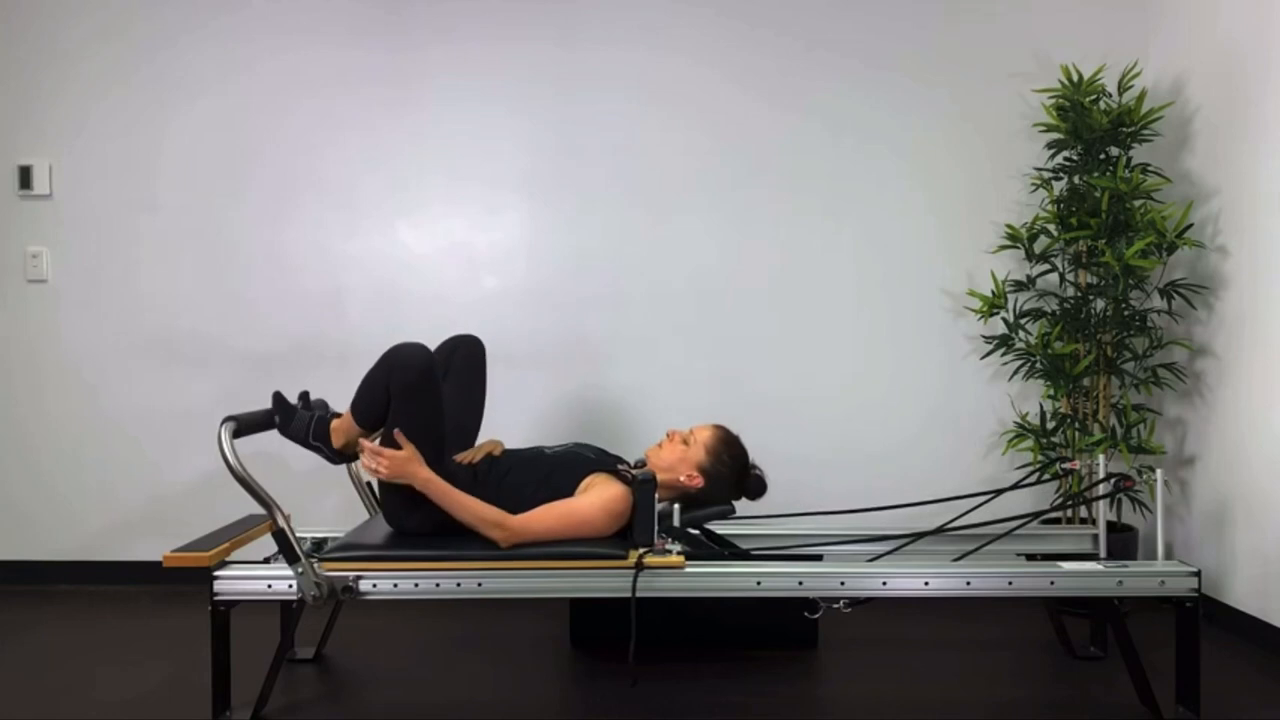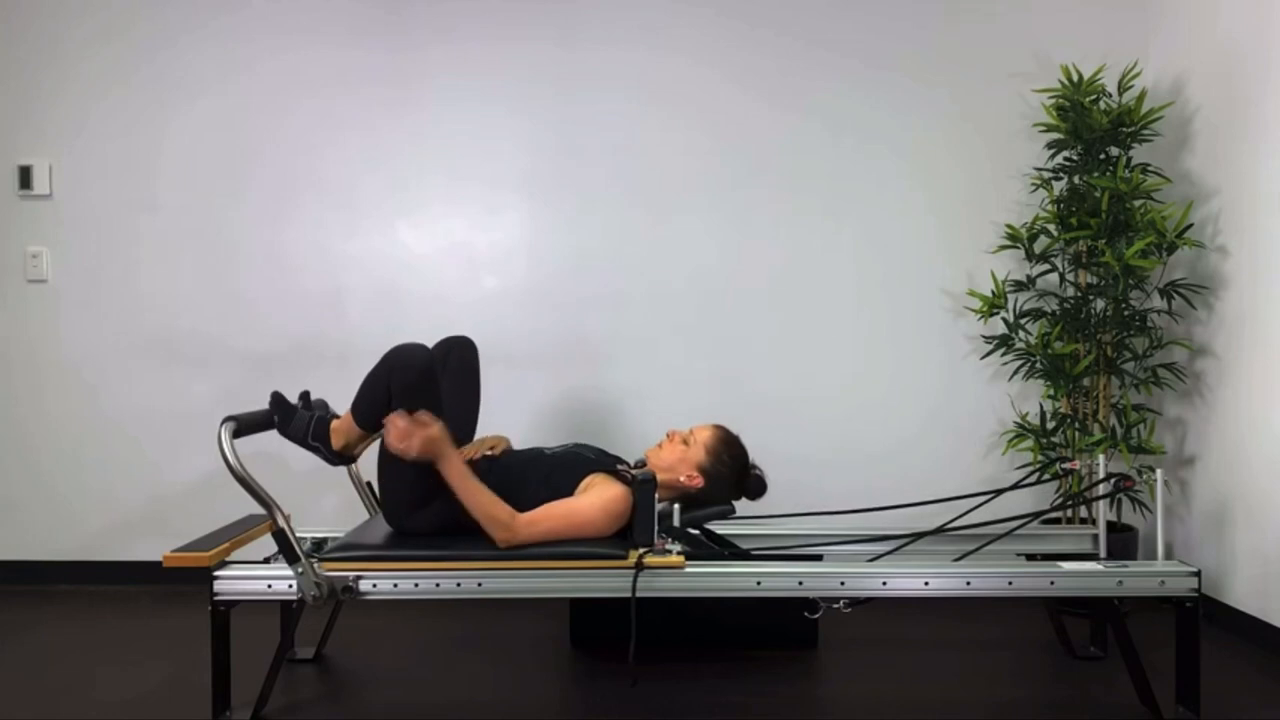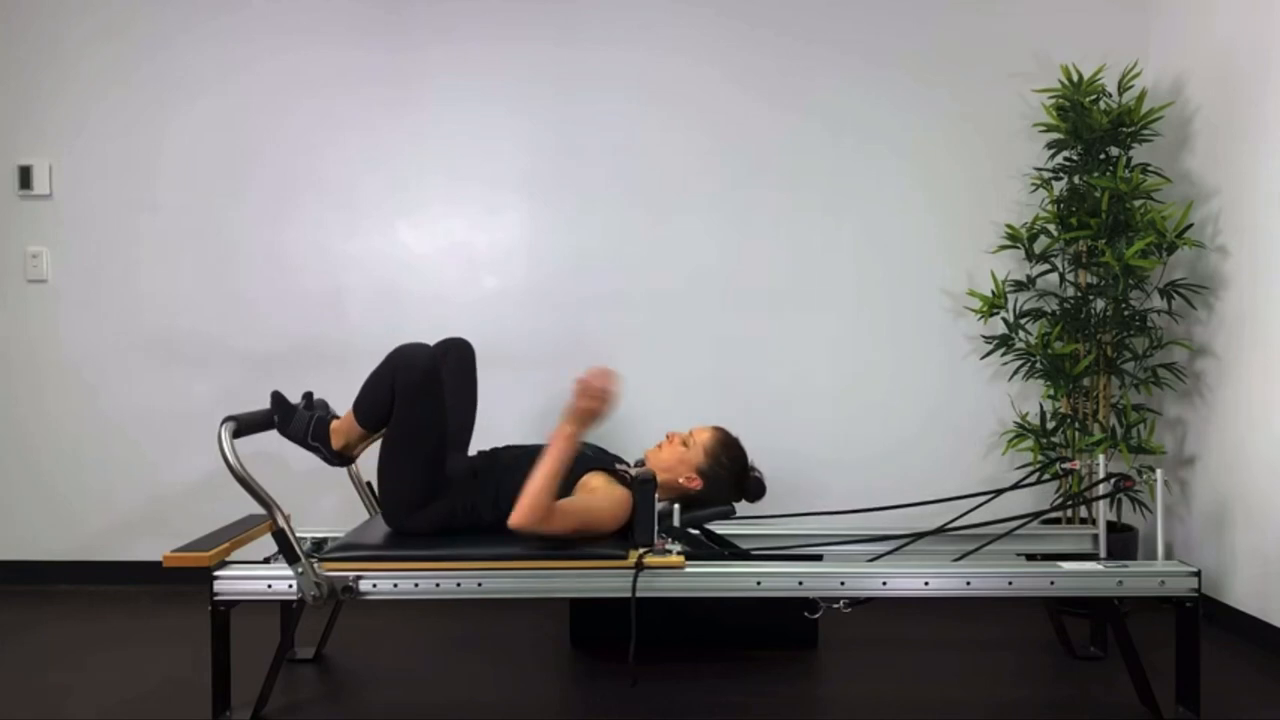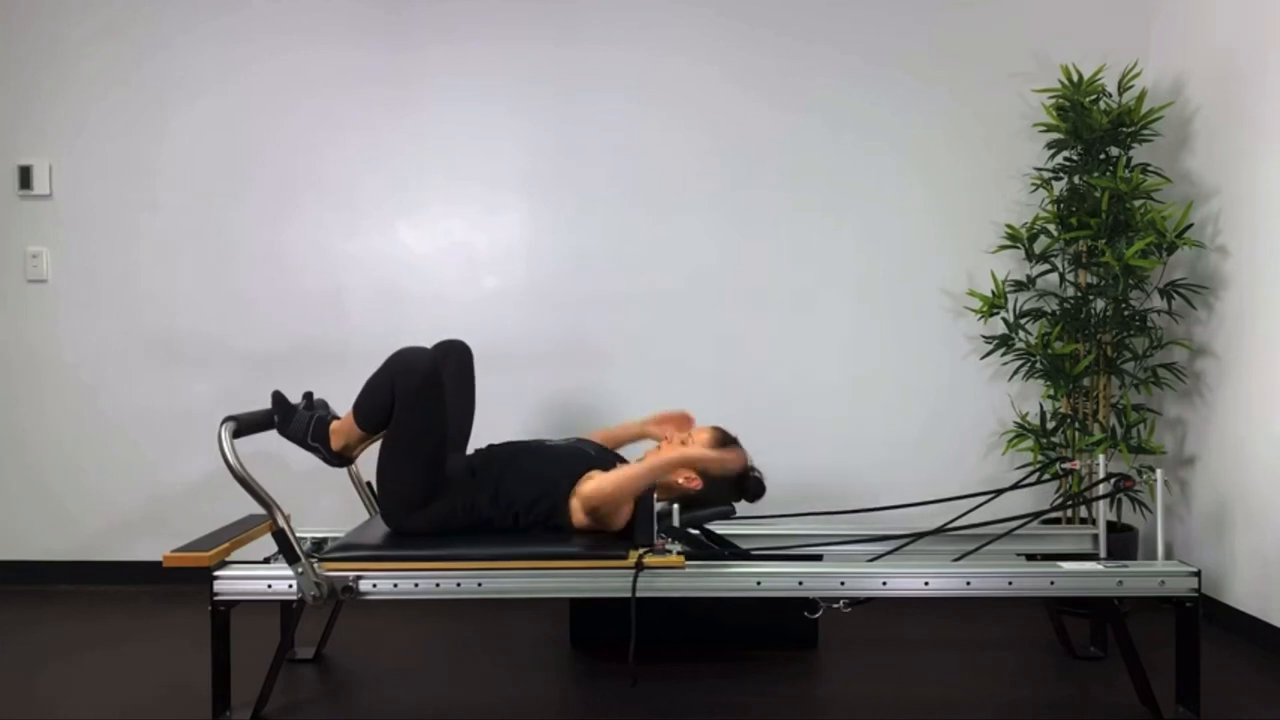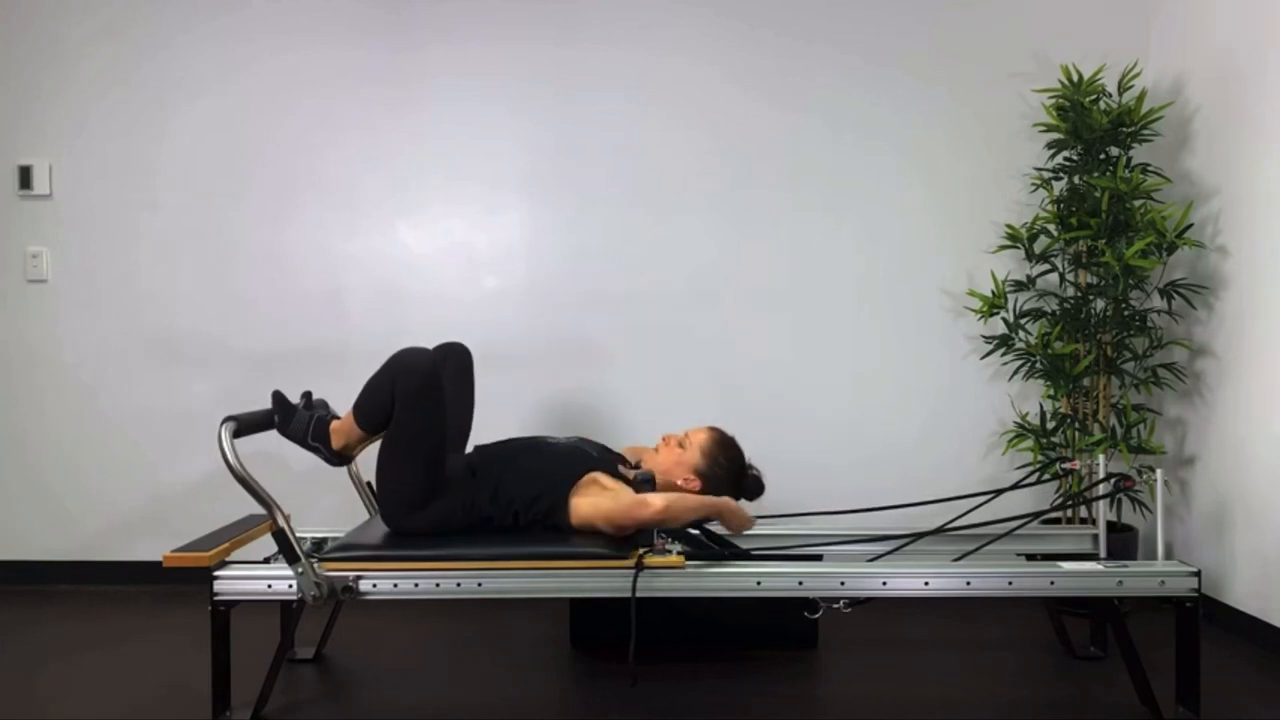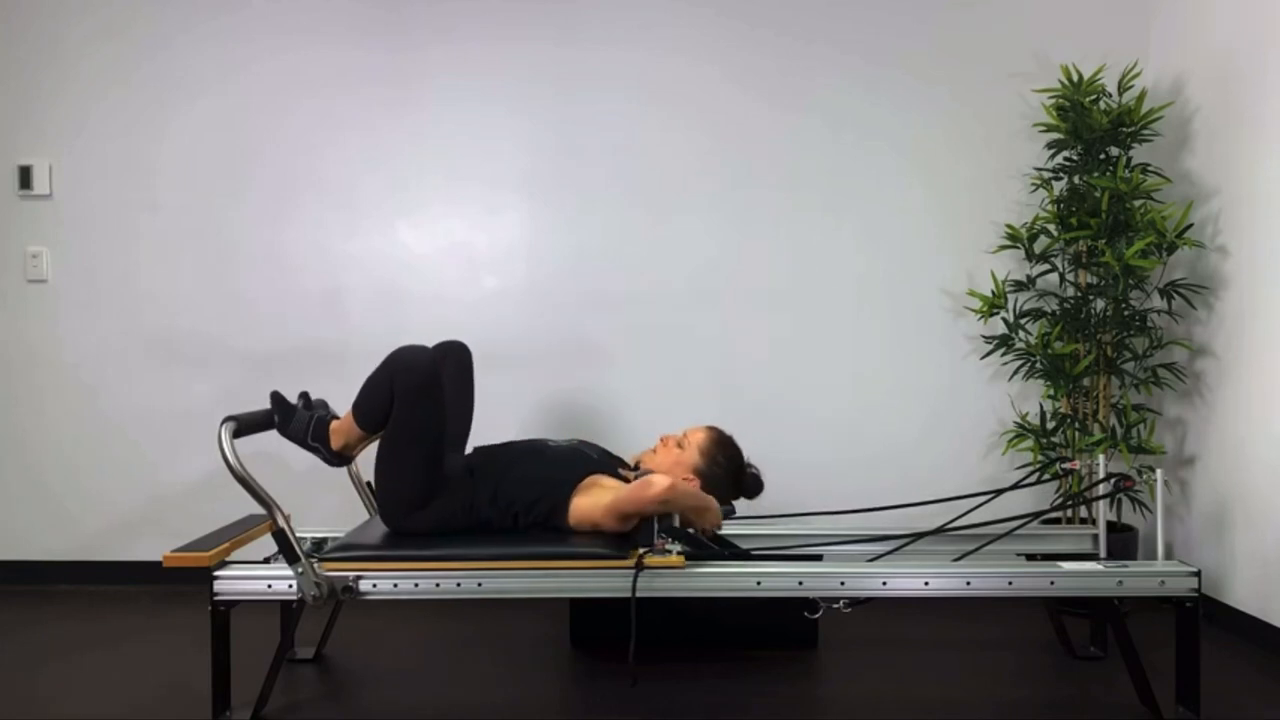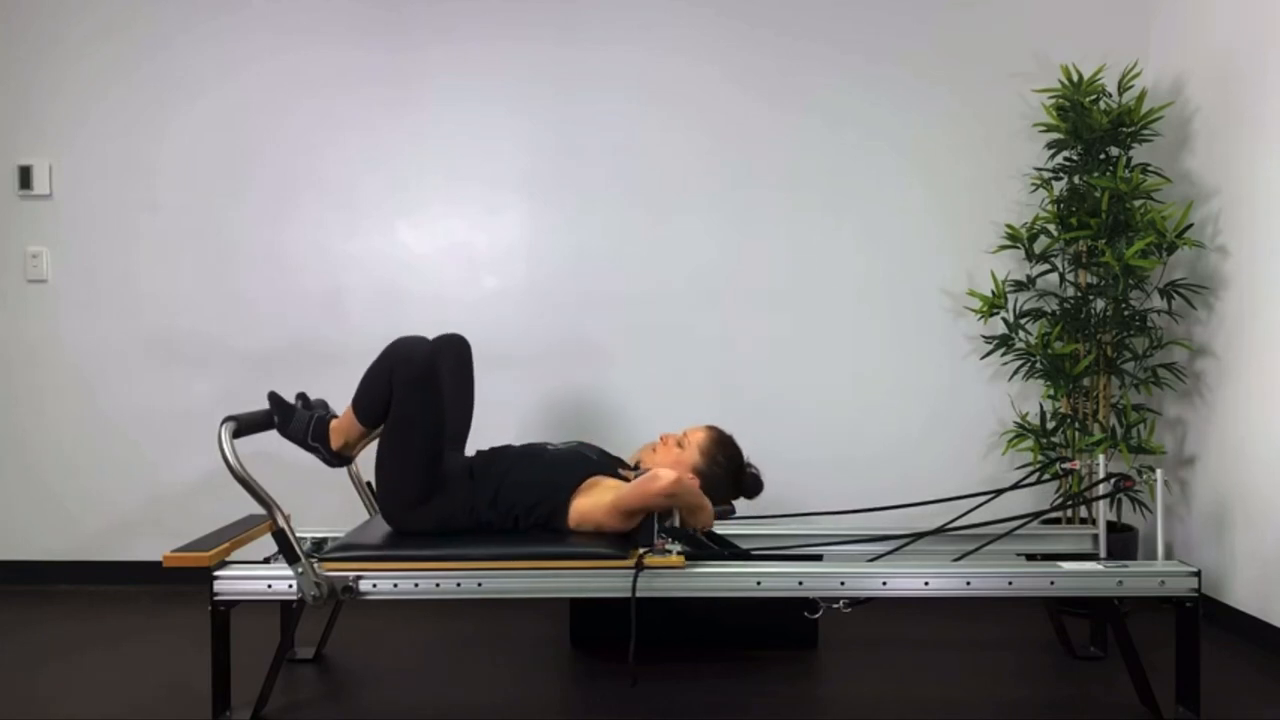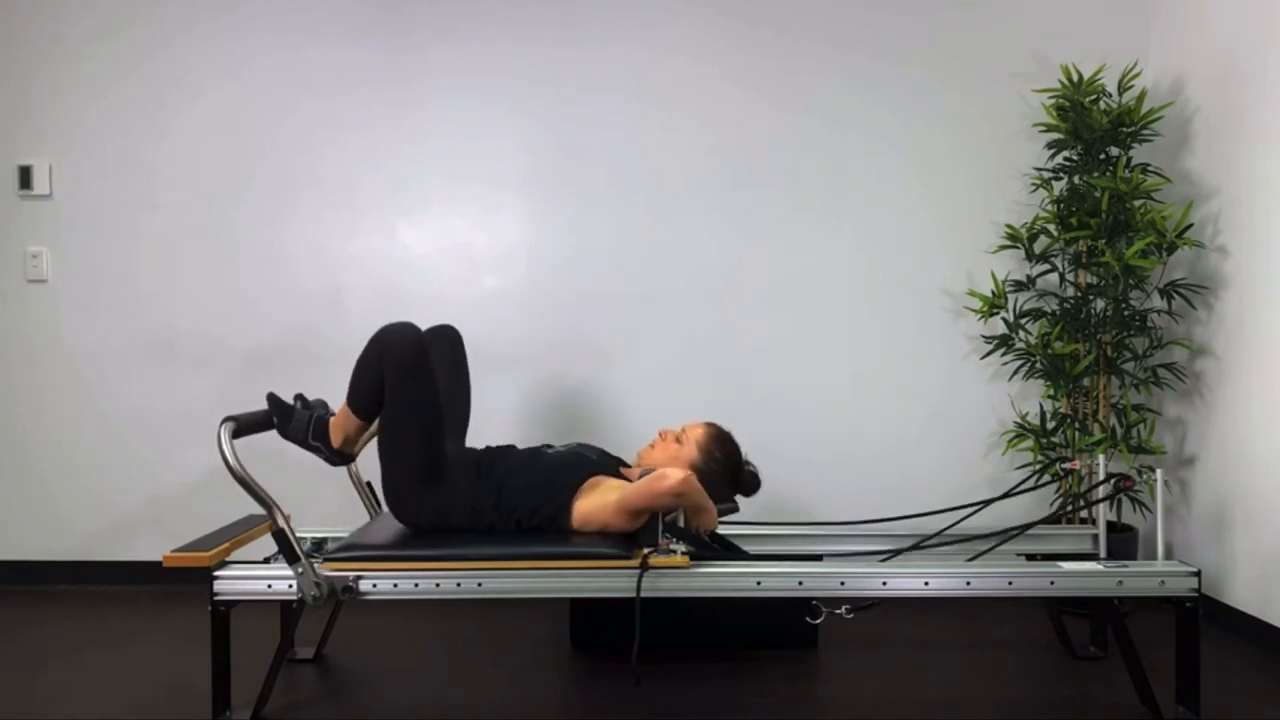
dt=0.2s
person 1, frame 1
left shoulder: (617, 502)
right shoulder: (627, 478)
left elbow: (508, 530)
left wrist: (421, 477)
right wrist: (498, 450)
left hip: (424, 506)
right hip: (454, 478)
left knee: (410, 360)
right knee: (464, 347)
left ankle: (338, 438)
right ankle: (344, 430)
person 1, frame 2
left shoulder: (616, 503)
right shoulder: (627, 478)
left elbow: (508, 531)
left wrist: (443, 455)
right wrist: (493, 448)
left hip: (424, 506)
right hip: (454, 479)
left knee: (412, 361)
right knee: (456, 349)
left ankle: (334, 438)
right ankle: (346, 432)
person 1, frame 3
left shoulder: (615, 505)
right shoulder: (623, 475)
left elbow: (526, 518)
left wrist: (572, 426)
right wrist: (581, 426)
left hip: (424, 507)
right hip: (455, 480)
left knee: (415, 361)
right knee: (453, 351)
left ankle: (333, 438)
right ankle: (344, 430)
person 1, frame 4
left shoulder: (616, 509)
right shoulder: (627, 481)
left elbow: (590, 493)
right elbow: (584, 453)
left wrist: (692, 456)
right wrist: (645, 427)
left hip: (423, 506)
right hip: (453, 479)
left knee: (414, 366)
right knee: (450, 354)
left ankle: (334, 441)
right ankle: (342, 431)
person 1, frame 5
left shoulder: (620, 501)
right shoulder: (627, 477)
left elbow: (652, 507)
right elbow: (634, 453)
left wrist: (719, 505)
left hip: (422, 506)
right hip: (453, 478)
left knee: (415, 366)
right knee: (451, 356)
left ankle: (333, 438)
right ankle: (342, 429)
person 1, frame 6
left shoulder: (619, 505)
right shoulder: (625, 476)
left elbow: (661, 487)
left wrist: (703, 509)
left hip: (422, 506)
right hip: (452, 479)
left knee: (414, 365)
right knee: (450, 354)
left ankle: (332, 438)
right ankle: (341, 430)
person 1, frame 7
left shoulder: (621, 508)
right shoulder: (625, 476)
left elbow: (665, 483)
left wrist: (697, 510)
left hip: (423, 504)
right hip: (453, 480)
left knee: (412, 355)
right knee: (449, 347)
left ankle: (333, 438)
right ankle: (343, 428)
person 1, frame 8
left shoulder: (624, 505)
right shoulder: (625, 478)
left elbow: (672, 483)
left wrist: (701, 512)
left hip: (429, 497)
right hip: (457, 476)
left knee: (400, 341)
right knee: (439, 339)
left ankle: (334, 438)
right ankle: (347, 430)
